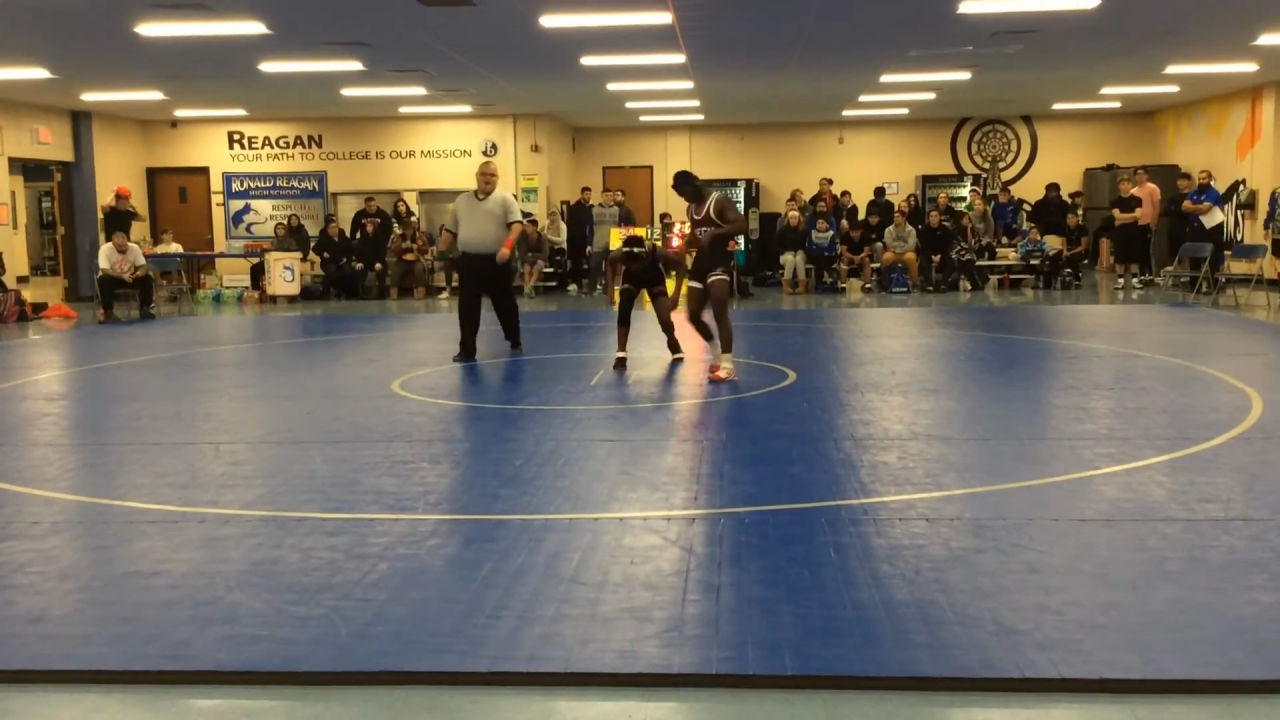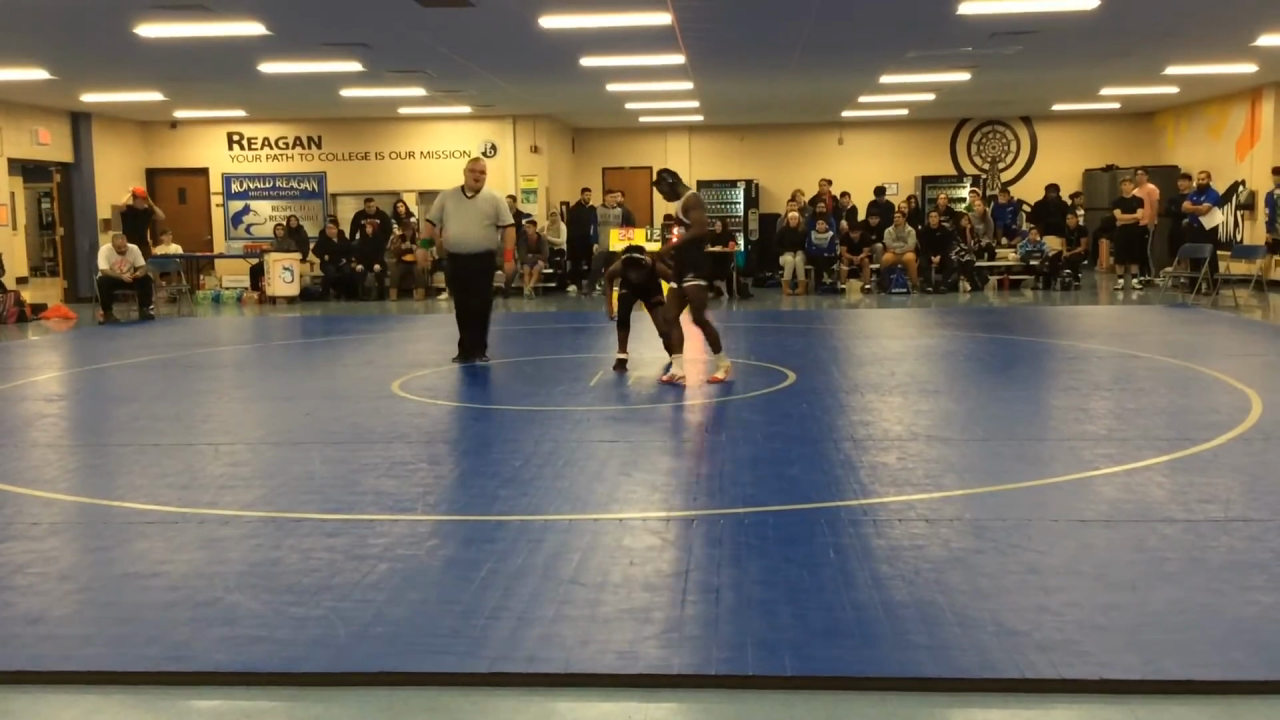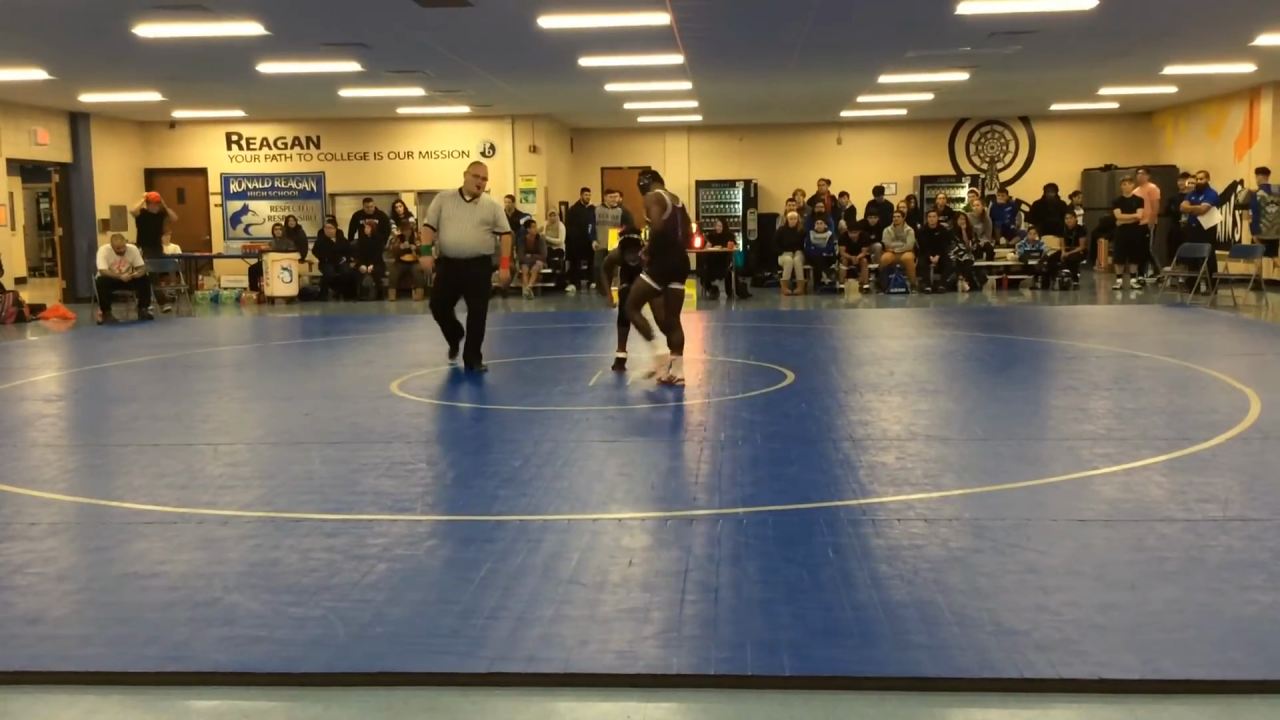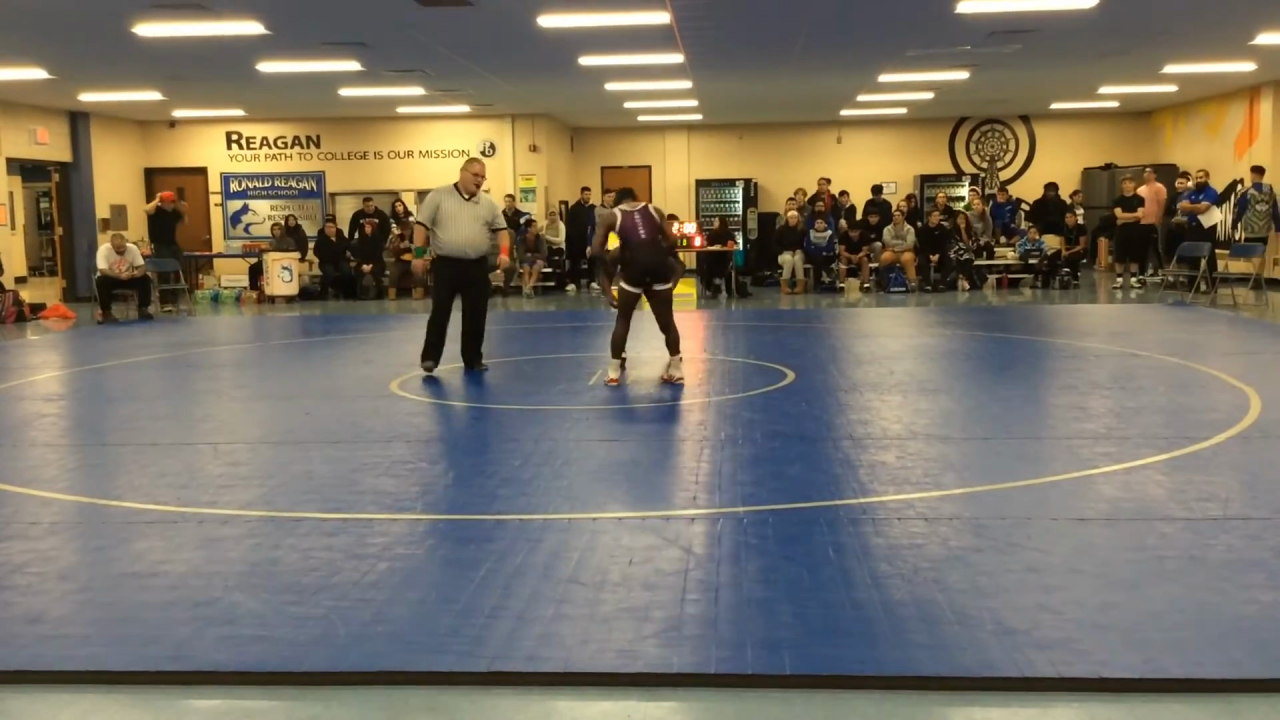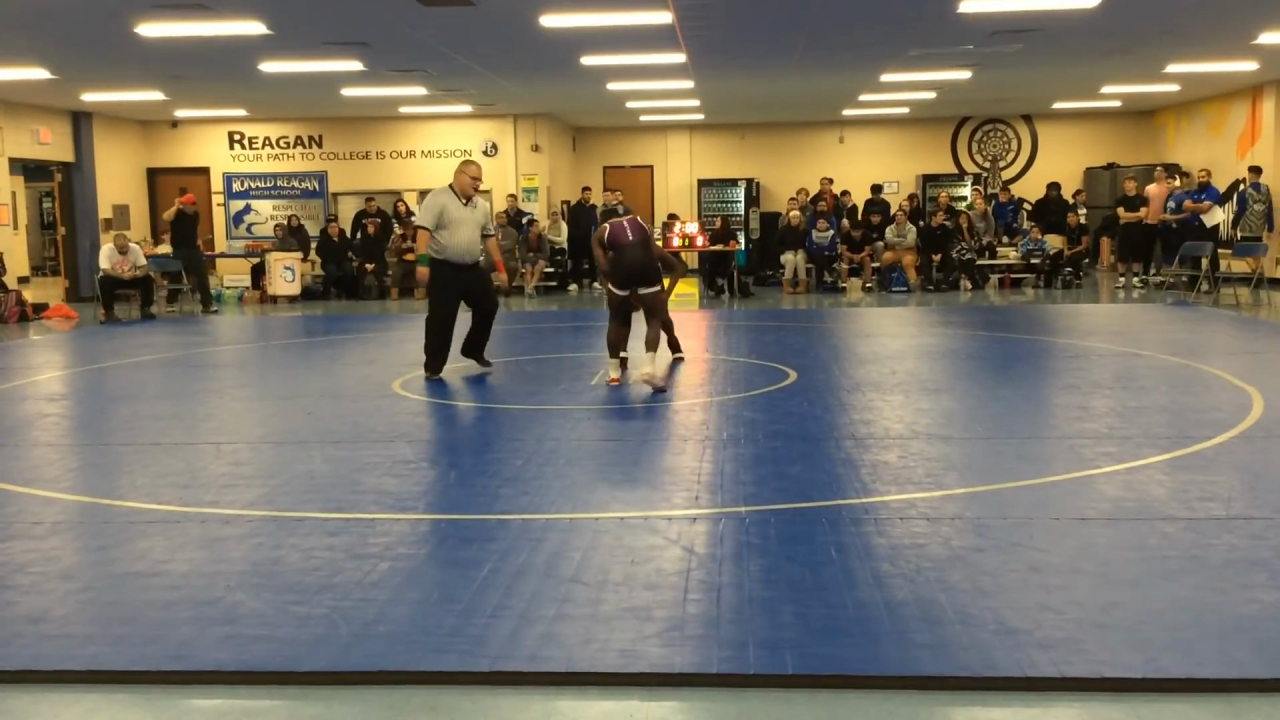
dt=0.3s
person 1, frame 1
left shoulder: (505, 199)
right shoulder: (462, 201)
left elbow: (517, 224)
right elbow: (450, 230)
left wrist: (507, 246)
left hip: (496, 261)
right hip: (468, 260)
left knee: (505, 303)
right knee: (467, 307)
left ankle: (514, 340)
right ankle: (467, 350)
person 1, frame 2
left shoulder: (494, 200)
right shoulder: (446, 197)
left elbow: (508, 228)
right elbow: (431, 222)
left wrist: (509, 257)
left hip: (482, 260)
right hip: (455, 260)
left knee: (481, 304)
right knee: (462, 307)
left ankle: (478, 348)
right ankle: (466, 350)
person 1, frame 3
left shoulder: (492, 205)
right shoulder: (443, 199)
left elbow: (505, 235)
right elbow: (429, 227)
left wrist: (504, 265)
right wrist: (426, 252)
left hip: (478, 266)
right hip: (448, 264)
left knee: (477, 312)
right knee: (439, 307)
left ankle: (473, 359)
right ankle: (455, 338)
person 1, frame 4
left shoulder: (488, 202)
right shoulder: (439, 196)
left elbow: (501, 229)
right elbow: (423, 225)
left wrist: (503, 252)
left hip: (477, 266)
right hip: (446, 264)
left knee: (475, 315)
right knee: (440, 311)
left ankle: (473, 360)
right ankle: (430, 357)
person 1, frame 5
left shoulder: (481, 206)
right shoulder: (438, 198)
left elbow: (489, 237)
right elbow: (423, 230)
left wrist: (500, 267)
left hip: (472, 269)
right hip: (443, 269)
left knee: (488, 306)
right knee: (440, 319)
left ankle: (473, 350)
right ankle: (433, 367)
person 2, frame 1
left shoulder: (721, 201)
right shoulder: (691, 208)
left elbow: (742, 227)
left wrist: (714, 234)
right wrist: (686, 246)
left hip: (720, 261)
right hip: (700, 262)
left knee: (720, 314)
right knee: (693, 316)
left ankle: (727, 366)
right ankle: (716, 352)
person 2, frame 2
left shoulder: (691, 199)
right shoulder: (684, 202)
left elbow: (699, 230)
left wrist: (672, 246)
right wrist: (675, 249)
left hip: (693, 265)
right hip: (684, 264)
left knee: (699, 318)
right knee: (670, 317)
left ankle: (723, 364)
right ankle: (677, 369)
person 2, frame 3
left shoulder: (652, 197)
right shoulder: (677, 200)
left elbow: (657, 226)
right elbow: (687, 236)
left wrist: (649, 250)
left hip: (662, 260)
right hip: (680, 261)
left knee: (632, 307)
right knee: (671, 319)
left ankle: (659, 356)
right ankle: (676, 370)
person 2, frame 4
left shoulder: (611, 215)
right shoulder: (654, 210)
left elbow: (596, 250)
right elbow: (672, 241)
left hip: (634, 260)
right hip: (658, 259)
left knee: (623, 319)
right knee: (666, 320)
left ankle: (614, 373)
right ankle: (675, 371)
person 2, frame 5
left shoulder: (601, 231)
right shoulder: (639, 222)
left elbow: (604, 266)
right elbow: (656, 252)
left hip: (622, 264)
right hip: (646, 262)
left knee: (617, 320)
right knee: (654, 320)
left ankle: (614, 373)
right ankle: (649, 367)
